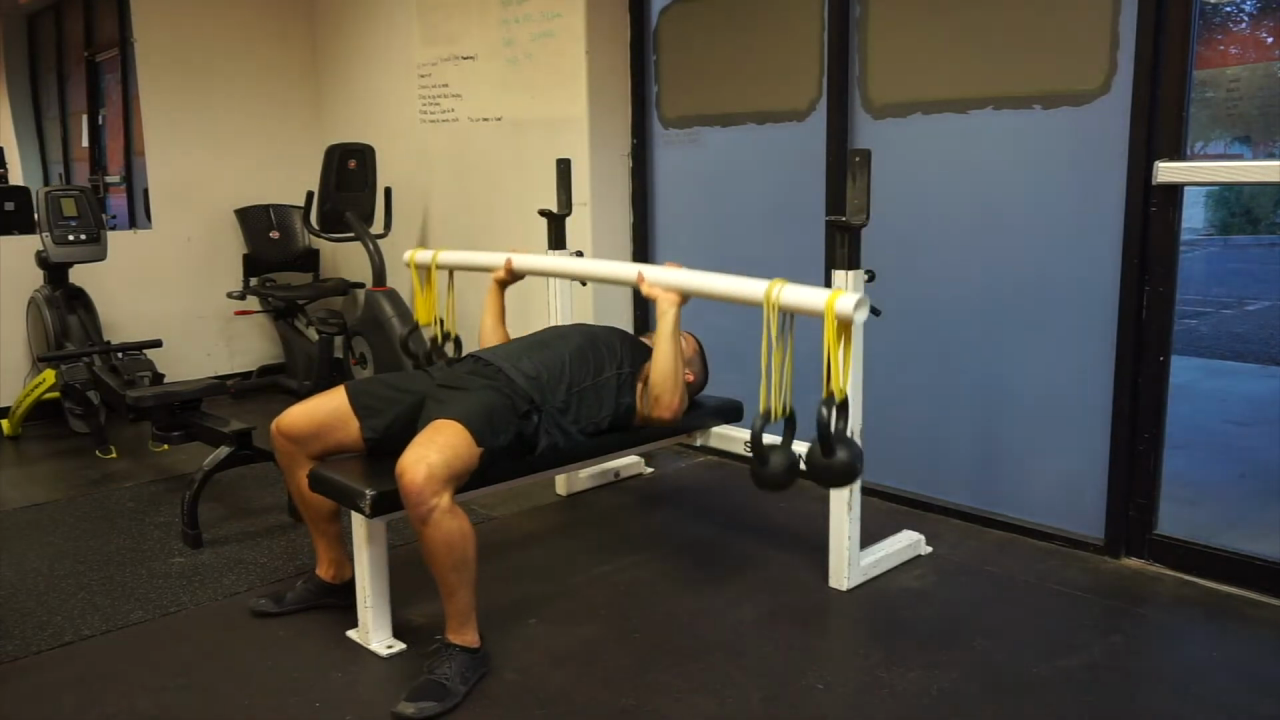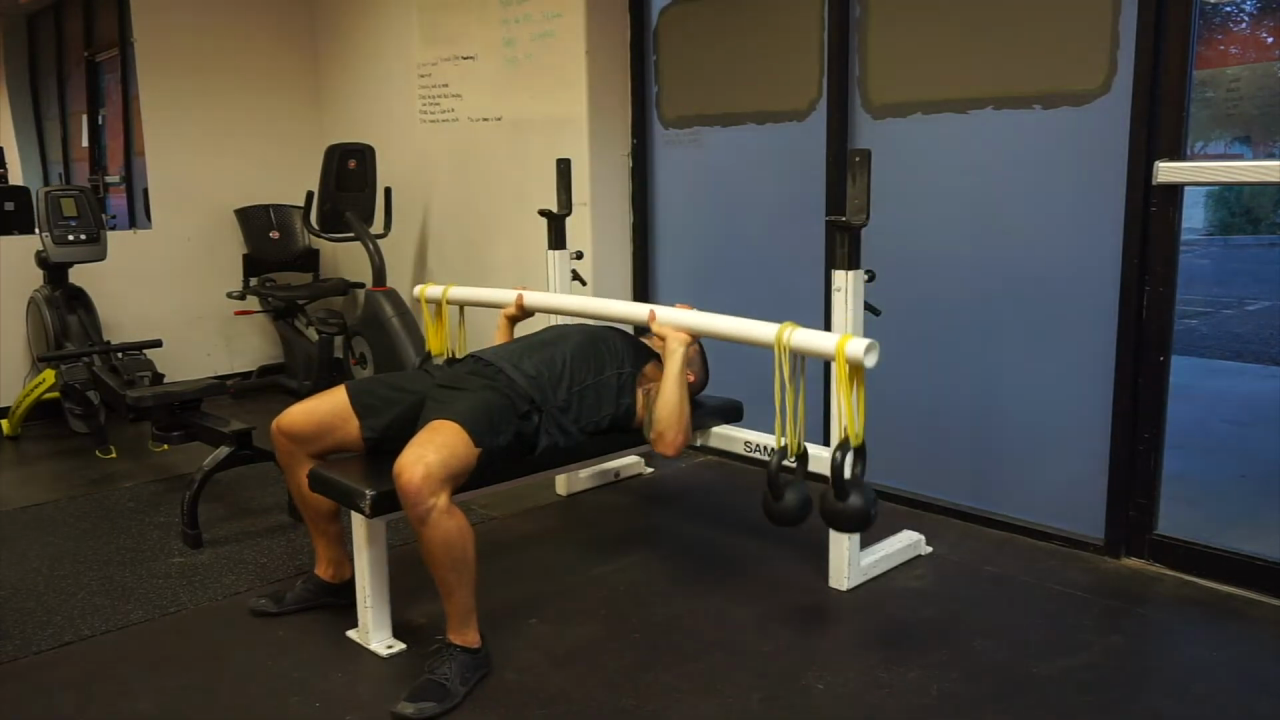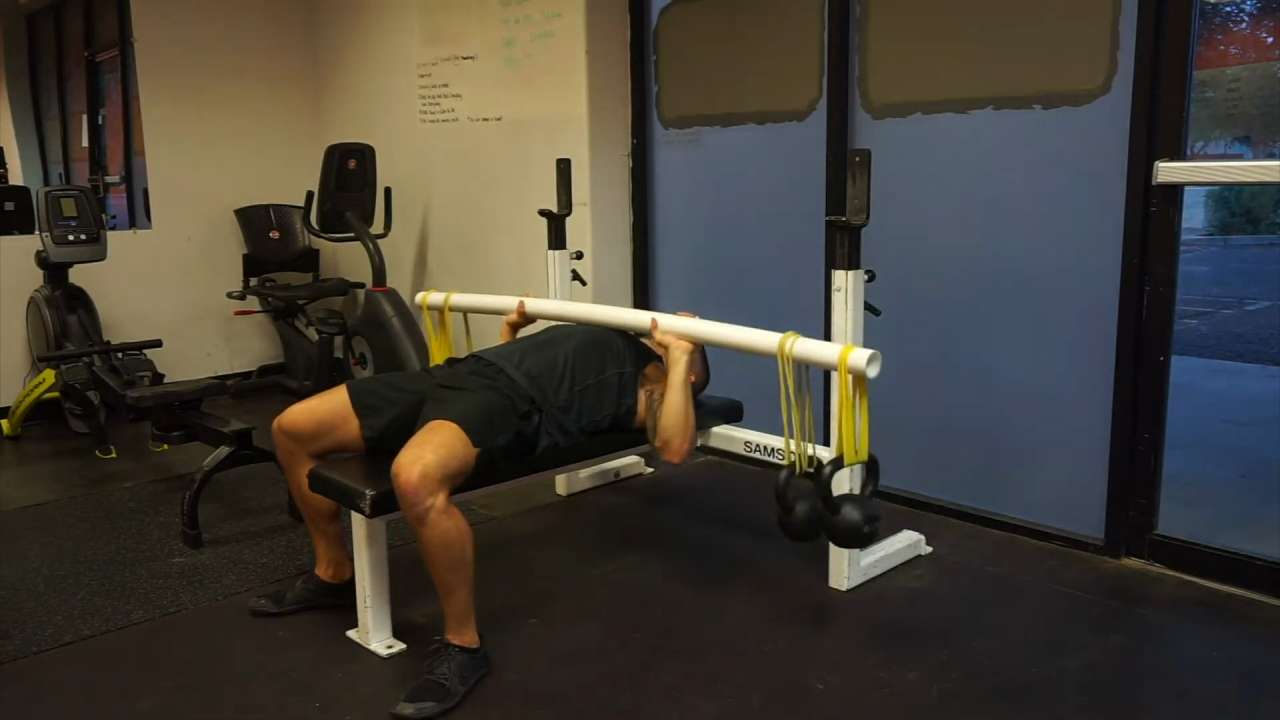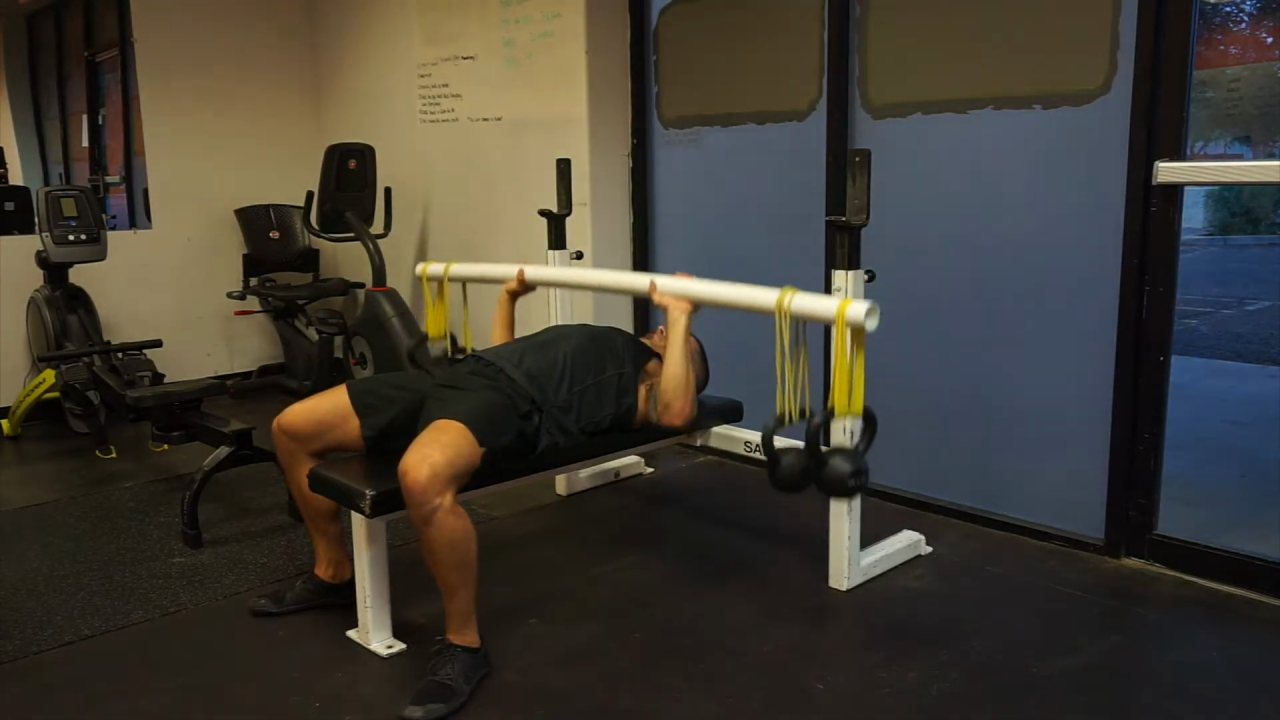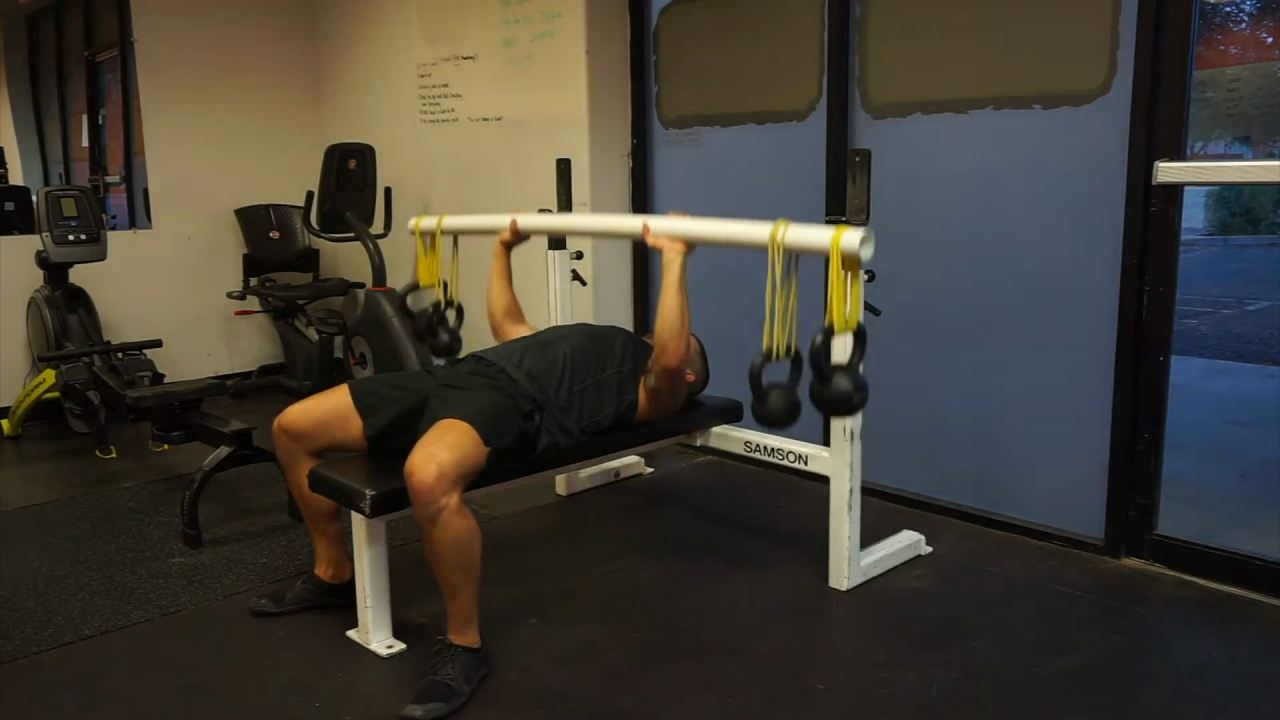
dt=0.3s
person 1, frame 1
left shoulder: (649, 378)
right shoulder: (598, 352)
left elbow: (665, 409)
left wrist: (669, 309)
right wrist: (498, 287)
left hip: (512, 399)
left knee: (422, 479)
right knee: (290, 430)
left ankle: (463, 646)
right ankle: (334, 575)
person 1, frame 2
left shoulder: (653, 384)
right shoulder: (604, 350)
left elbow: (670, 441)
left wrist: (677, 345)
right wrist: (509, 320)
left hip: (511, 399)
left knee: (420, 479)
right knee: (291, 430)
left ankle: (464, 646)
right ankle: (333, 575)
person 1, frame 3
left shoulder: (655, 385)
right shoulder: (607, 352)
left elbow: (675, 448)
left wrist: (679, 352)
right wrist: (512, 327)
left hip: (512, 401)
left knee: (417, 478)
right knee: (292, 428)
left ankle: (462, 646)
right ankle: (333, 575)
person 1, frame 4
left shoulder: (652, 381)
right shoulder: (606, 355)
left elbow: (677, 414)
left wrist: (680, 314)
right wrist: (509, 297)
left hip: (512, 399)
left knee: (424, 479)
right knee: (292, 428)
left ankle: (464, 645)
right ankle: (334, 575)
person 1, frame 5
left shoulder: (655, 389)
right shoulder: (595, 354)
left elbow: (671, 357)
right elbow: (506, 324)
left wrist: (673, 259)
right wrist: (502, 250)
left hip: (513, 399)
left knee: (431, 477)
right knee: (293, 428)
left ankle: (465, 646)
right ankle: (333, 574)
